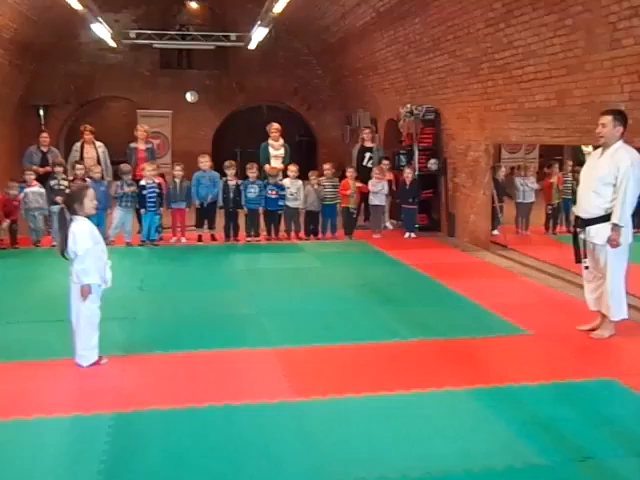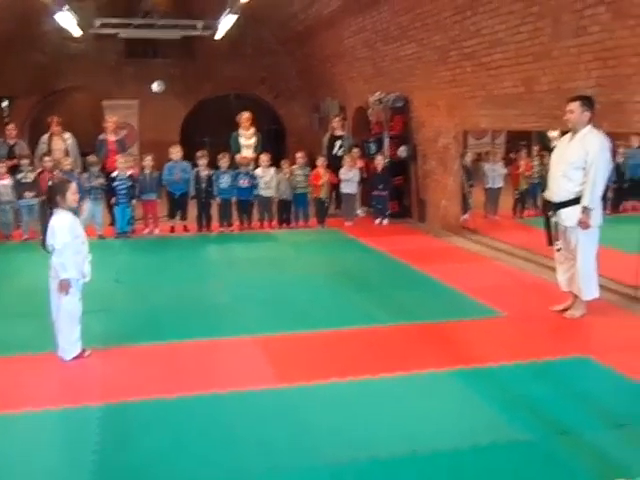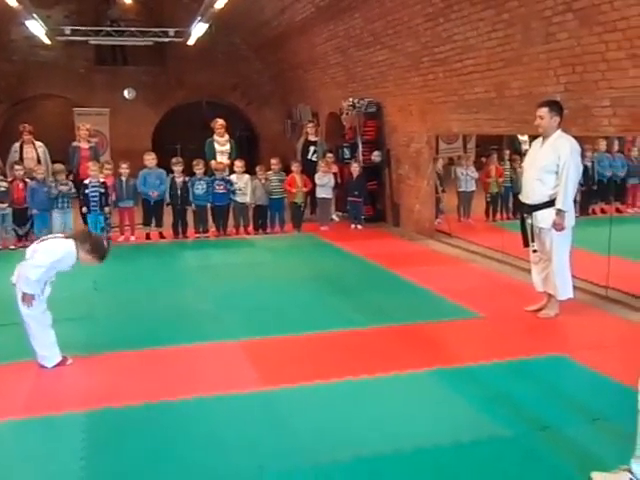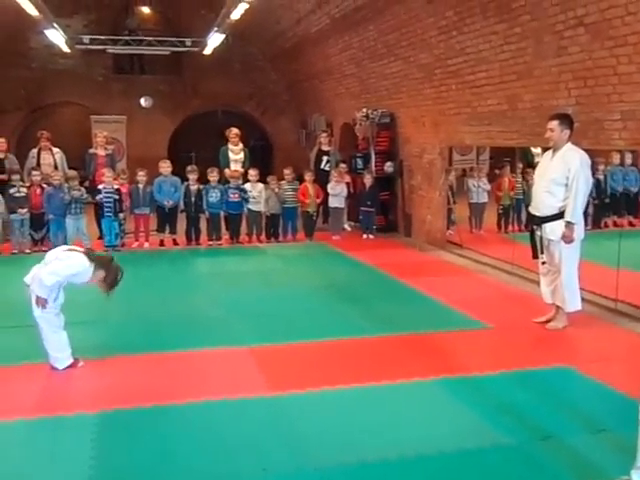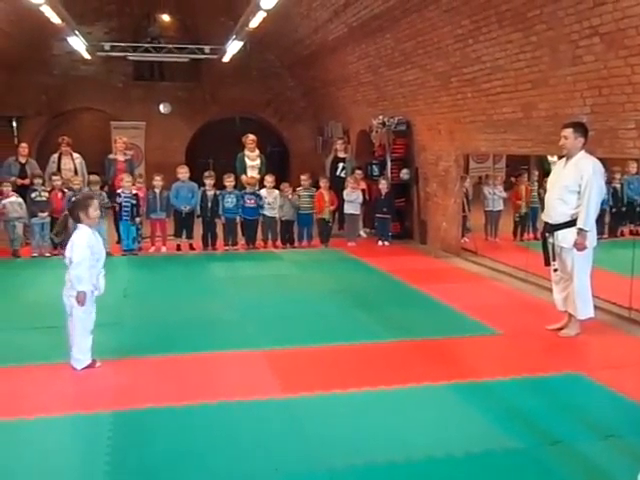
dt=0.5s
person 1, frame 1
right shoulder: (595, 155)
left wrist: (616, 228)
right wrist: (579, 220)
left hip: (607, 227)
right hip: (589, 226)
left knee: (610, 275)
right knee: (591, 274)
left ankle: (609, 323)
right ankle: (600, 318)
person 1, frame 2
left shoulder: (596, 141)
right shoulder: (565, 140)
left elbow: (596, 178)
left wrist: (586, 211)
right wrist: (550, 203)
left hip: (578, 210)
right hip: (560, 209)
left knee: (581, 256)
right knee: (564, 255)
left ankle: (581, 302)
right ankle: (572, 297)
person 1, frame 3
left shoulder: (566, 145)
right shoulder: (537, 144)
left elbow: (568, 181)
left wrist: (561, 213)
right wrist: (525, 206)
left hip: (552, 213)
right hip: (534, 212)
left knee: (555, 257)
right knee: (538, 257)
left ankle: (555, 303)
right ankle: (546, 298)
person 1, frame 4
left shoulder: (576, 158)
right shoulder: (547, 156)
left elbow: (578, 194)
left wrist: (570, 225)
right wrist: (534, 218)
left hip: (561, 224)
right hip: (543, 223)
left knee: (564, 269)
right knee: (547, 268)
left ankle: (563, 315)
right ankle: (554, 309)
person 1, frame 5
left shoulder: (589, 166)
right shoulder: (560, 165)
left elbow: (590, 201)
left wrist: (582, 232)
right wrist: (547, 225)
left hip: (573, 232)
right hip: (556, 231)
left knee: (576, 276)
right knee: (559, 276)
left ankle: (576, 322)
right ankle: (567, 317)
person 2, frame 1
left shoulder: (84, 224)
right shoulder: (81, 227)
right elbow: (82, 258)
right wrist: (86, 283)
left hip: (91, 280)
right hip: (88, 282)
left knee: (88, 318)
right knee: (87, 318)
left ankle: (88, 354)
right ankle: (87, 357)
person 2, frame 2
left shoulder: (68, 218)
right shoulder: (61, 221)
right elbow: (61, 252)
right wrist: (64, 277)
left hip: (72, 274)
right hip: (67, 276)
left knee: (70, 312)
right knee: (68, 312)
left ankle: (71, 348)
right ankle: (70, 351)
person 2, frame 3
left shoulder: (70, 246)
right shoulder: (65, 249)
right elbow: (34, 268)
left wrist: (31, 289)
right wrist: (28, 291)
left hip: (35, 285)
right hip: (29, 285)
left knee: (42, 320)
right knee: (38, 321)
left ankle: (50, 356)
right ankle: (50, 358)
person 2, frame 4
left shoulder: (88, 262)
right shoulder: (81, 266)
right elbow: (48, 275)
right wrist: (42, 295)
left hip: (47, 284)
right hip: (42, 285)
left knee: (55, 323)
right knee: (51, 324)
left ankle: (62, 358)
right ankle: (61, 361)
person 2, frame 5
left shoulder: (90, 233)
right shoulder: (82, 237)
right elbow: (78, 266)
right wrist: (81, 290)
left hip: (87, 287)
right hip: (81, 289)
left knee: (84, 324)
right knee: (81, 324)
left ankle: (81, 357)
right ankle: (81, 360)
